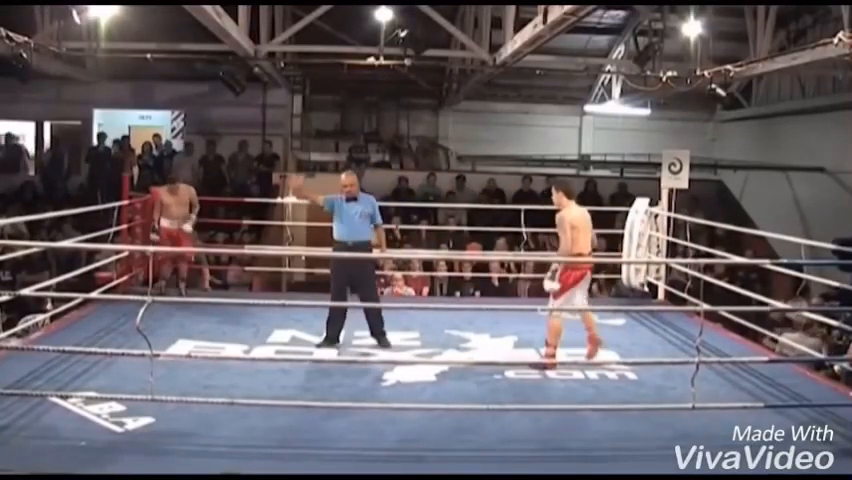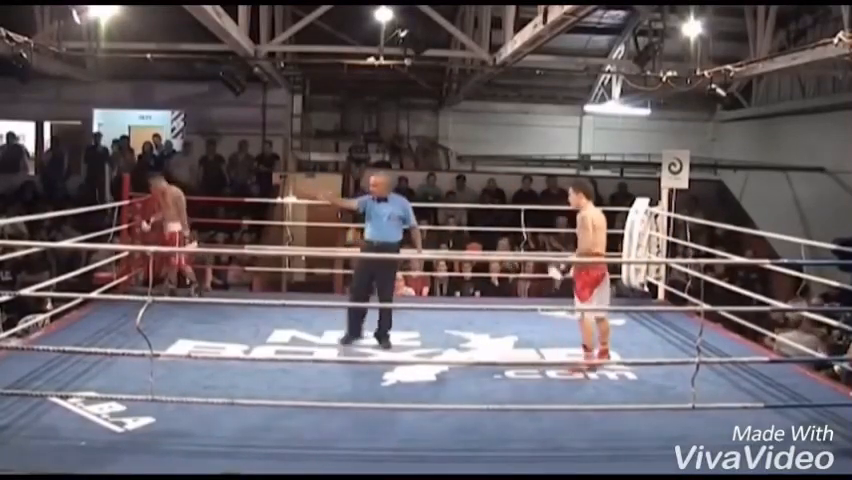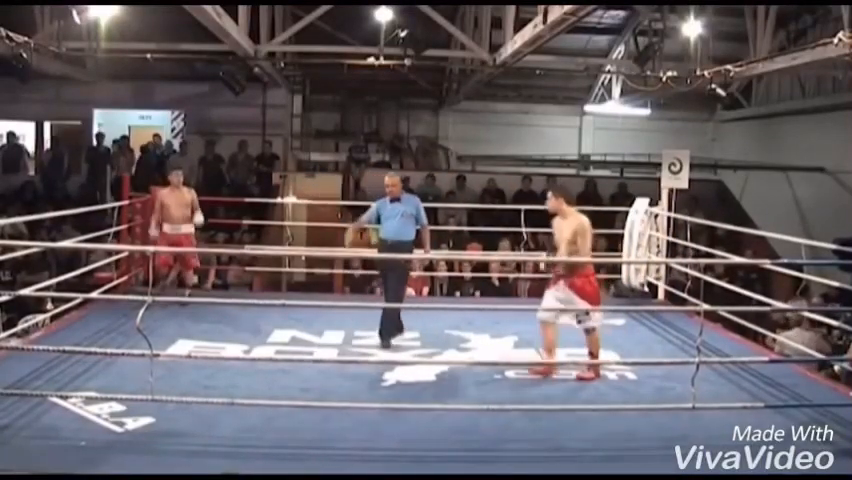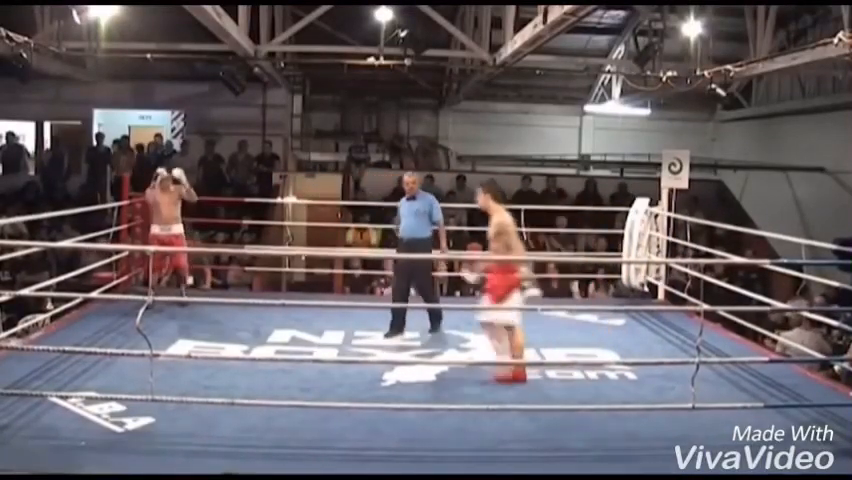
dt=0.5s
person 1, frame 1
left shoulder: (563, 215)
right shoulder: (584, 212)
left elbow: (566, 247)
right elbow: (593, 241)
left wrist: (555, 267)
left hip: (572, 265)
right hip: (586, 263)
left knee: (555, 310)
right knee: (580, 305)
left ankle: (549, 356)
right ankle: (593, 341)
person 1, frame 2
left shoulder: (584, 215)
right shoulder: (599, 214)
left elbow: (586, 246)
right wrist: (577, 260)
left hip: (588, 268)
right hip: (601, 266)
left knee: (584, 314)
right knee: (600, 313)
left ankle: (589, 358)
right ankle: (603, 353)
person 1, frame 3
left shoulder: (581, 222)
right shoulder: (556, 222)
left elbow: (584, 255)
left wrist: (558, 262)
right wrist: (554, 265)
left hip: (582, 277)
right hip: (562, 278)
left knee: (588, 325)
right knee: (546, 318)
left ankle: (594, 366)
right ankle: (548, 364)
person 1, frame 4
left shoulder: (501, 218)
right shoulder: (498, 217)
left elbow: (516, 248)
left wrist: (524, 274)
right wrist: (479, 268)
left hip: (505, 273)
right hip: (498, 273)
left knee: (490, 318)
right knee: (511, 323)
left ankle: (516, 366)
right ankle: (517, 368)
person 2, frame 1
left shoulder: (370, 201)
right shoulder: (336, 200)
left elbow: (378, 226)
right elbow: (317, 199)
left wrist: (383, 249)
right wrist: (300, 189)
left hip: (363, 251)
right hip: (341, 251)
left knee: (369, 295)
right knee: (337, 296)
left ankle: (379, 334)
right ankle: (332, 337)
person 2, frame 2
left shoulder: (402, 203)
right shoulder: (368, 201)
left elbow: (413, 227)
right elbow: (350, 204)
left wrist: (418, 250)
right wrist: (330, 199)
left hip: (389, 251)
right hip: (368, 249)
left knee: (386, 295)
right knee: (357, 291)
left ankle: (383, 335)
right ankle: (353, 331)
person 2, frame 3
left shoulder: (413, 202)
right shoulder: (380, 204)
left elbow: (423, 225)
right elbow: (365, 220)
left wrist: (426, 246)
right wrist: (352, 229)
left hip: (403, 248)
right hip: (385, 248)
left knee: (395, 291)
right knee: (388, 290)
left ankle: (386, 333)
right ankle: (396, 326)
person 2, frame 4
left shoulder: (429, 200)
right shoulder: (402, 203)
left elbow: (439, 223)
left wrist: (443, 243)
left hip: (421, 246)
right hip: (403, 245)
left knee: (425, 287)
right knee: (399, 288)
left ankle: (436, 319)
right ankle: (396, 326)
person 3, frame 1
left shoulder: (189, 190)
right shoulder: (161, 192)
left elbow: (196, 206)
right elbow: (157, 210)
left wrist: (191, 218)
right wrist: (155, 226)
left hip: (183, 228)
right hip: (166, 227)
left knee: (184, 257)
right knee: (166, 257)
left ankle: (182, 285)
right ankle: (162, 285)
person 3, frame 2
left shoulder: (175, 193)
right shoulder: (159, 194)
left elbow: (183, 214)
left wrist: (186, 234)
right wrist: (151, 221)
left hip: (177, 230)
right hip: (168, 230)
left knee: (179, 261)
right knee: (171, 261)
left ankle: (194, 286)
right ankle: (171, 289)
person 3, frame 3
left shoulder: (190, 193)
right shoulder: (161, 194)
left elbow: (197, 209)
right elbow: (156, 213)
left wrist: (198, 215)
right wrist: (153, 227)
left hip: (186, 232)
right hip: (167, 232)
left knee: (188, 265)
right knee: (162, 263)
left ankle: (187, 293)
right ankle: (164, 285)
person 3, frame 4
left shoulder: (178, 190)
right shoulder: (153, 190)
left elbow: (193, 199)
right elbow: (149, 200)
left wrist: (184, 182)
right wrist: (155, 182)
left hip: (176, 232)
right hip: (157, 233)
left knee: (181, 264)
right knee: (155, 266)
left ankle: (183, 287)
